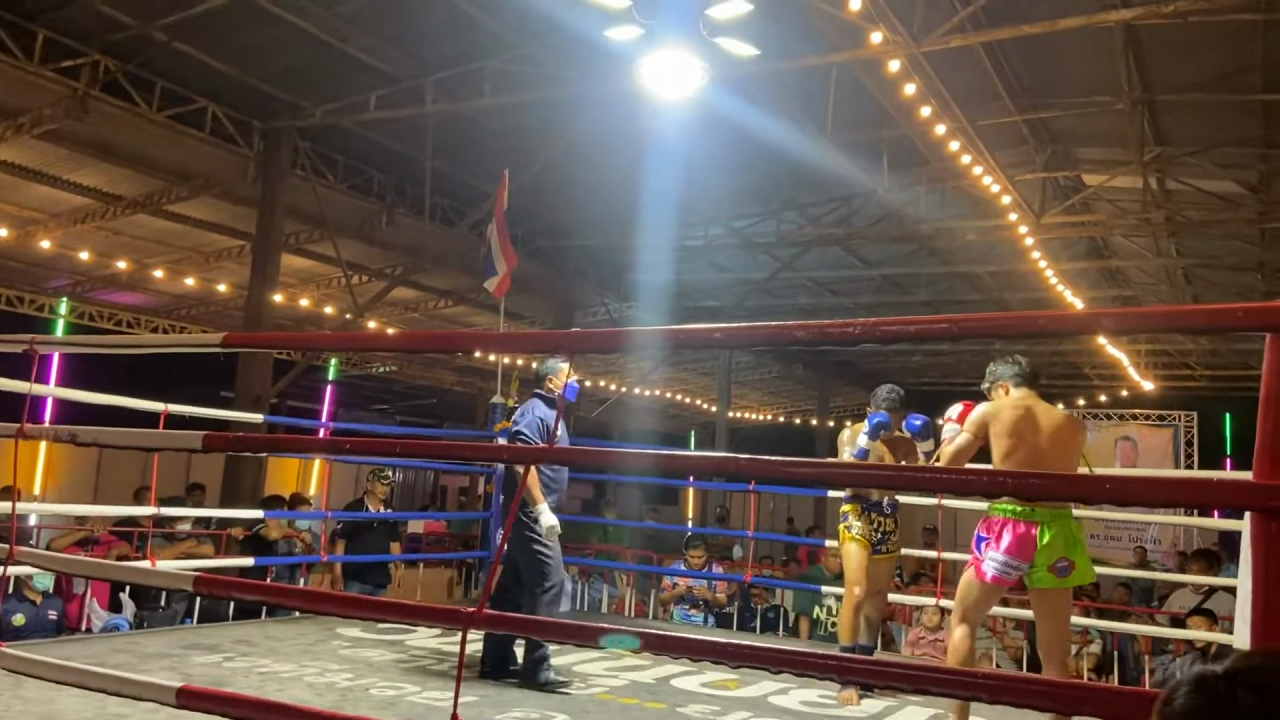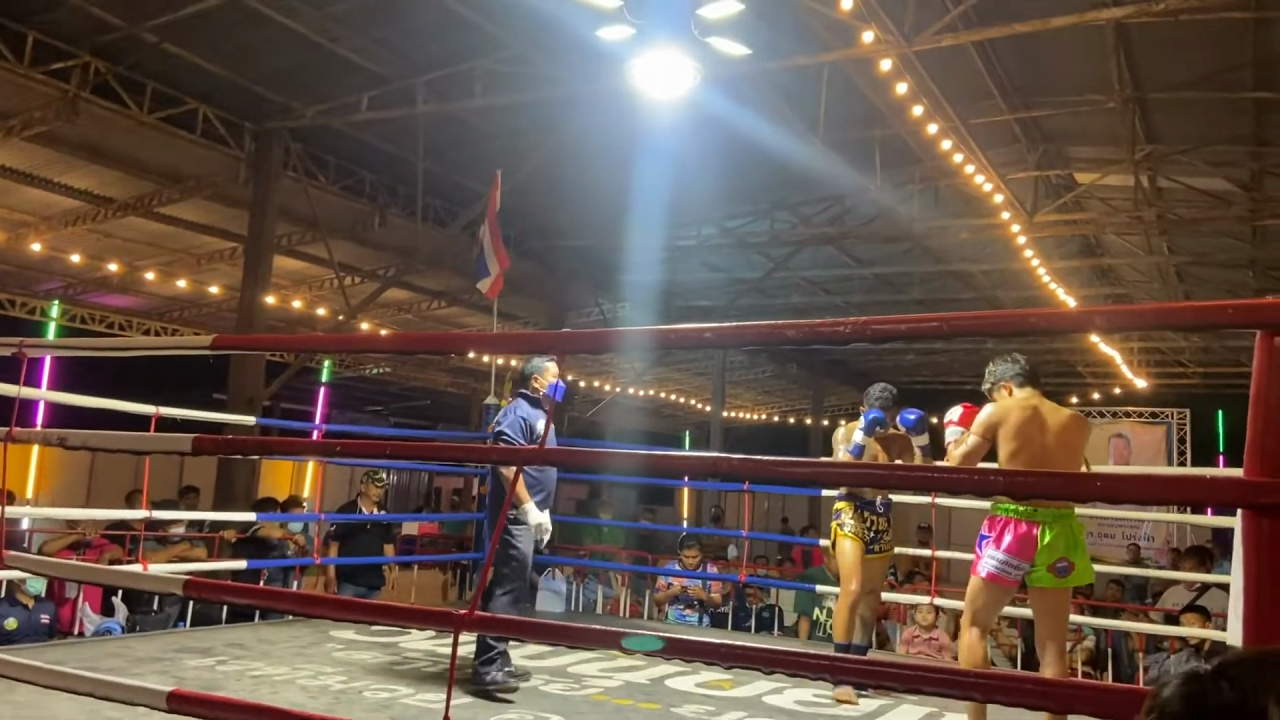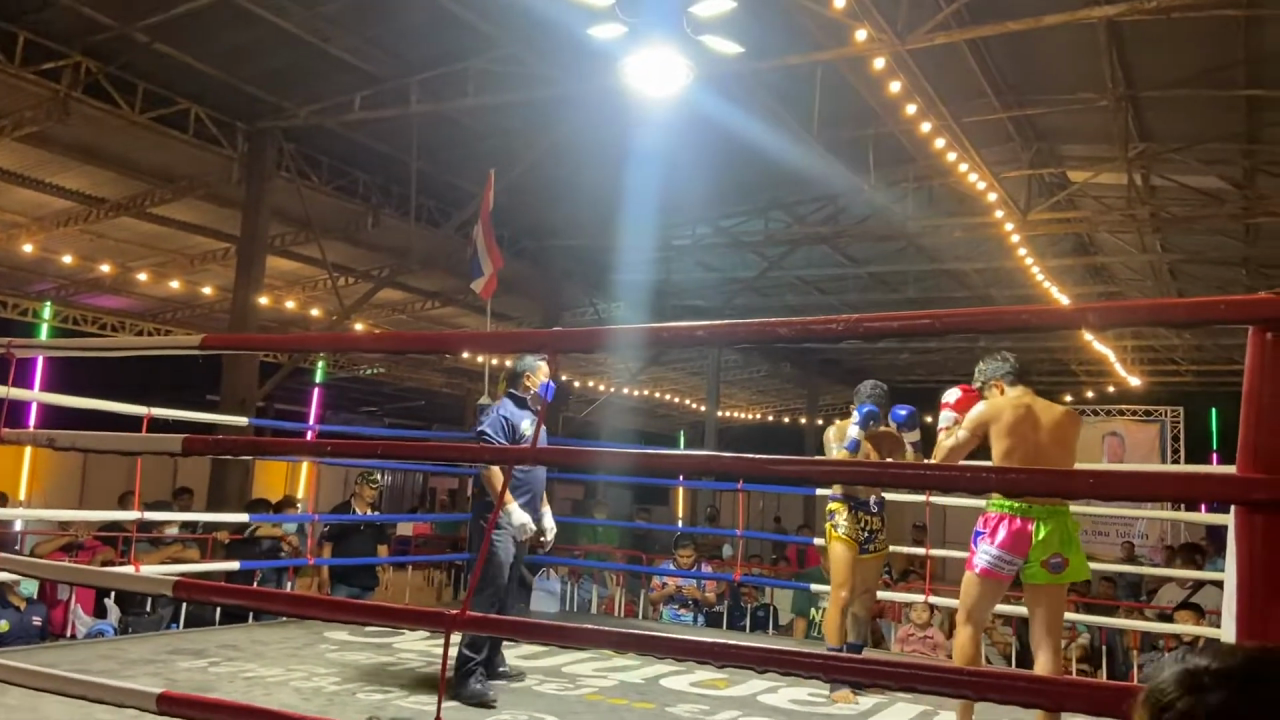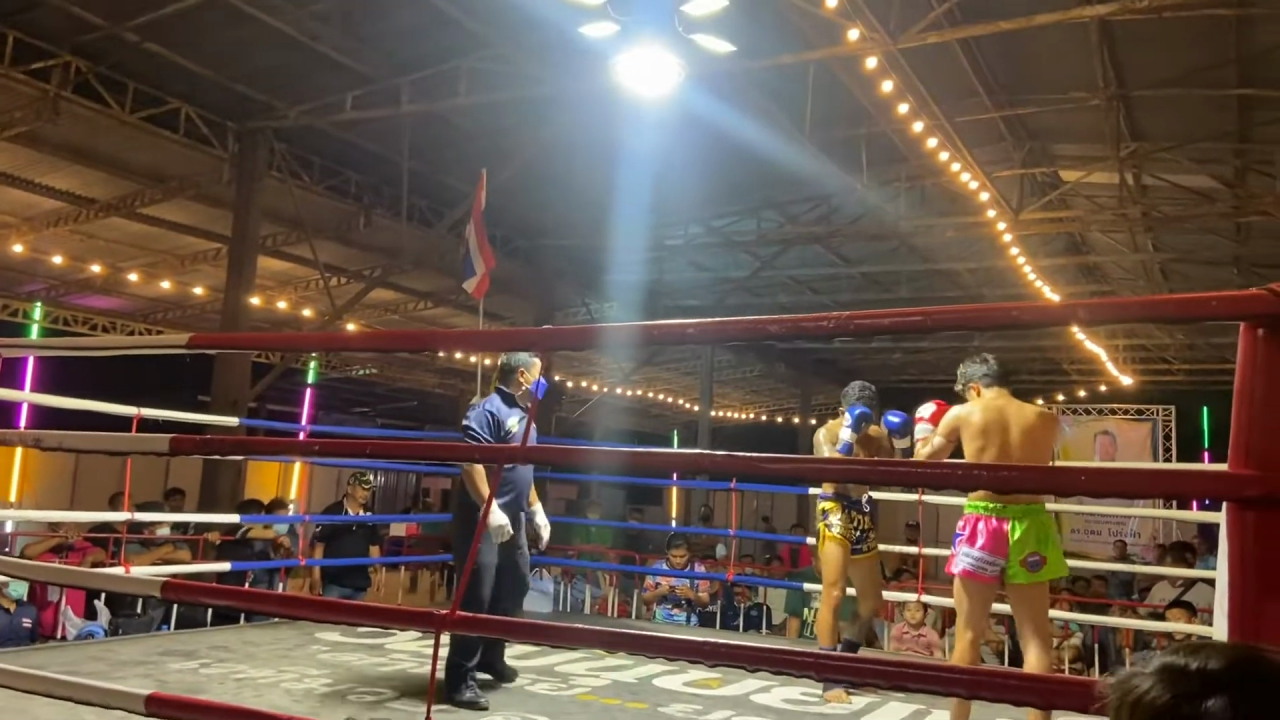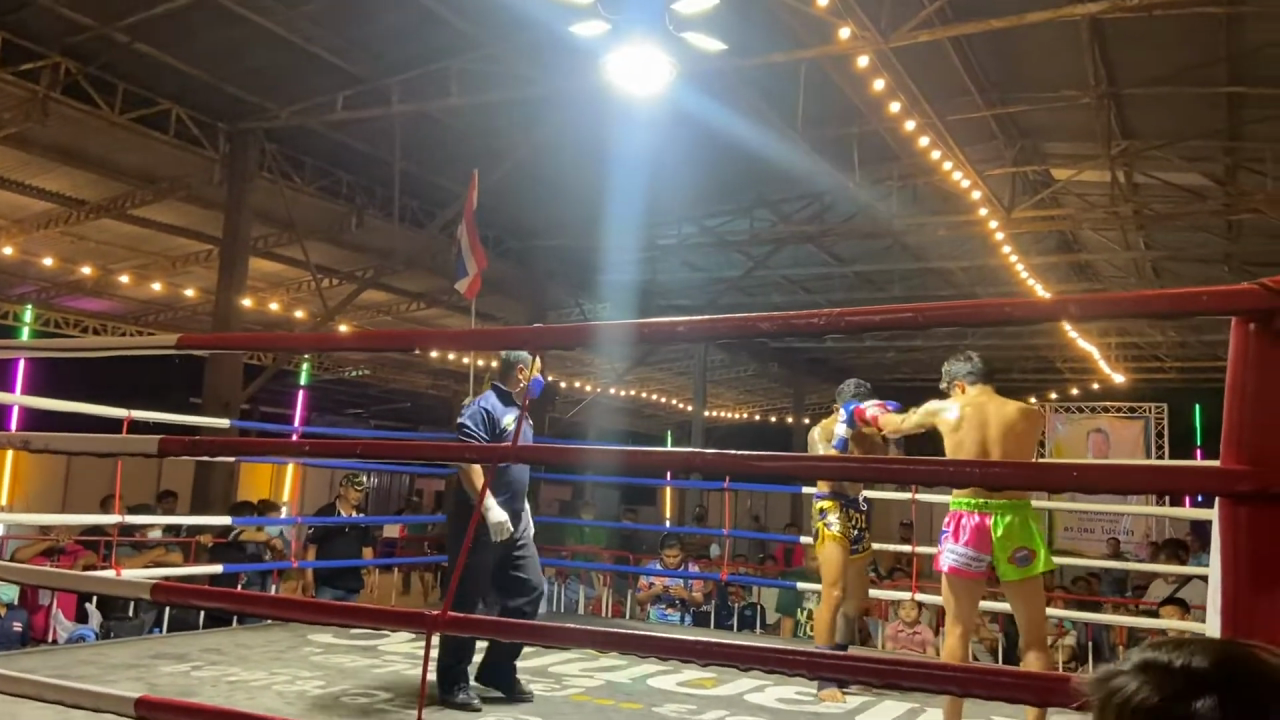
dt=0.2s
person 1, frame 1
left shoulder: (990, 412)
right shoulder: (1074, 425)
left elbow: (947, 465)
left wrist: (951, 428)
left hip: (1006, 528)
right hip: (1056, 533)
left knee: (962, 621)
right knee: (1054, 650)
person 1, frame 2
left shoulder: (997, 413)
right shoulder: (1079, 423)
left elbow: (957, 468)
left wrist: (957, 432)
left hip: (1009, 528)
right hip: (1058, 532)
left knee: (974, 625)
right knee: (1052, 647)
person 1, frame 3
left shoulder: (988, 410)
right shoulder: (1070, 419)
left elbow: (943, 459)
left wrist: (950, 415)
left hip: (1003, 526)
right hip: (1052, 529)
left knee: (968, 623)
right knee: (1046, 643)
person 1, frame 4
left shoulder: (961, 415)
right shoulder: (1046, 420)
left elbow: (925, 463)
left wrist: (925, 427)
left hip: (982, 527)
right hip: (1031, 527)
left knee: (969, 634)
right knee: (1034, 640)
person 1, frame 5
left shoulder: (942, 410)
right shoulder: (1031, 416)
left elbow: (892, 425)
left wrist: (872, 414)
left hip: (967, 523)
right hip: (1015, 522)
left knee: (958, 630)
right knee: (1034, 637)
person 2, frame 1
left shoulder: (551, 414)
right shoulder: (535, 412)
right elbow: (523, 464)
left wrist: (544, 511)
right wrist: (543, 509)
left hip: (534, 513)
right hip: (529, 513)
left knee: (514, 586)
right knee: (549, 580)
left ankle: (497, 660)
right ankle: (536, 664)
person 2, frame 2
left shoulder: (542, 417)
right shoulder: (518, 413)
right elbow: (506, 465)
left wrist: (541, 512)
right wrist: (529, 508)
left hip: (528, 516)
right hip: (513, 515)
left knee: (515, 588)
right knee: (509, 585)
left ankle: (495, 660)
right ankle: (487, 665)
person 2, frame 3
left shoulder: (534, 418)
right shoulder: (502, 413)
right elbow: (488, 464)
left wrist: (545, 512)
right wrist: (512, 509)
left hip: (519, 521)
right hip: (497, 519)
left knee: (507, 595)
right knee: (489, 592)
left ankle: (491, 661)
right ankle: (468, 675)
person 2, frame 4
left shoulder: (523, 415)
right shoulder: (488, 410)
right elbow: (471, 462)
left wrist: (537, 510)
right wrist: (490, 509)
left hip: (513, 521)
right hip: (482, 521)
left knee: (510, 594)
right knee: (475, 599)
left ankle: (488, 655)
right ankle: (460, 680)
person 2, frame 5
left shoulder: (520, 414)
right shoulder: (484, 407)
right elbow: (468, 459)
left wrist: (526, 511)
right wrist: (490, 507)
left hip: (513, 522)
right hip: (479, 522)
left knee: (529, 591)
right knee: (467, 602)
left ankle: (497, 668)
right ankle: (453, 683)
person 3, frame 1
left shoulder: (904, 442)
right shoulder: (851, 434)
left wrist: (926, 446)
right wrist: (865, 440)
left hip: (888, 519)
right hip: (858, 515)
left knee: (877, 601)
right knee: (857, 594)
person 3, frame 2
left shoulder: (897, 440)
right shoulder: (845, 432)
left wrist: (921, 441)
right wrist: (861, 436)
left hip: (881, 517)
right hip: (851, 513)
left knee: (870, 600)
right knee: (852, 591)
person 3, frame 3
left shoulder: (888, 436)
right shoulder: (837, 431)
left wrist: (912, 437)
right wrist: (855, 432)
left hip: (874, 516)
right hip: (844, 513)
left knee: (865, 600)
right knee: (842, 596)
right ankle: (836, 679)
person 3, frame 4
left shoulder: (877, 435)
right shoulder: (826, 433)
left wrist: (902, 443)
right wrist: (848, 435)
left hip: (863, 515)
right hip: (836, 513)
left knee: (872, 600)
right knee: (833, 595)
right ankle: (830, 679)
person 3, frame 5
left shoulder: (868, 435)
right shoulder: (821, 432)
right wrist: (842, 432)
left hip: (857, 513)
right hip: (831, 511)
left knee: (856, 600)
right knee: (833, 595)
right ankle: (824, 678)
